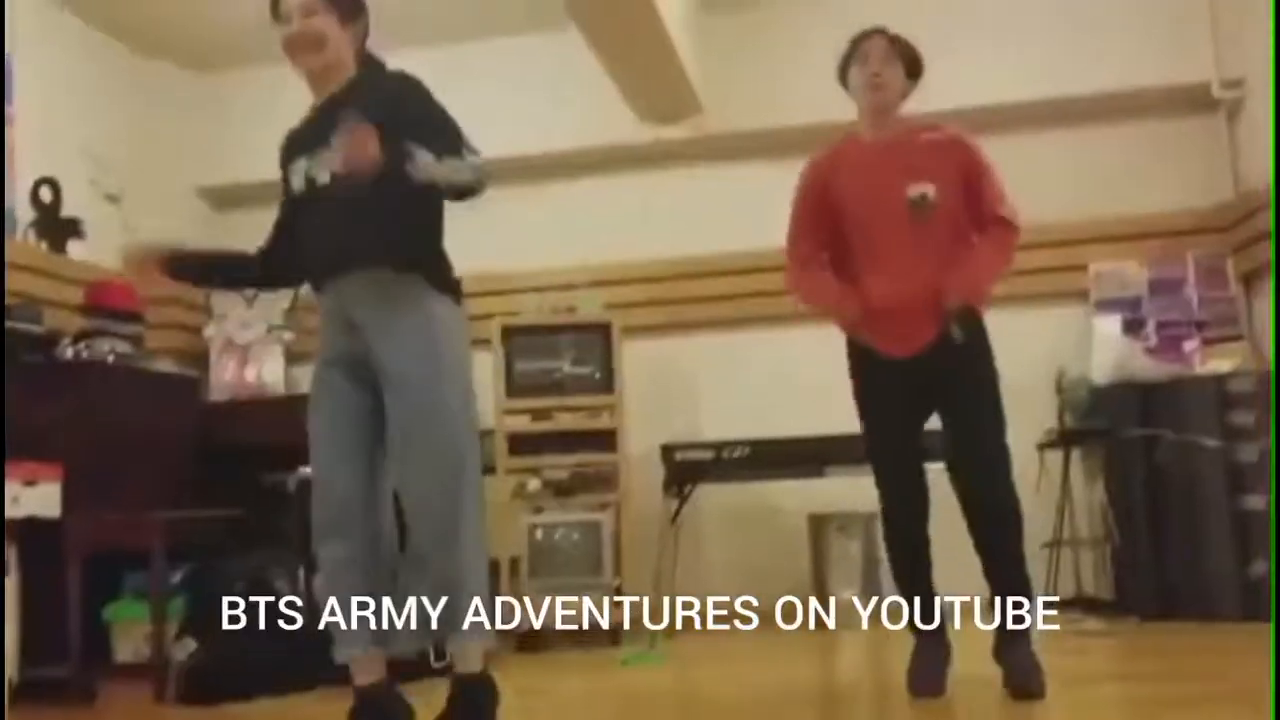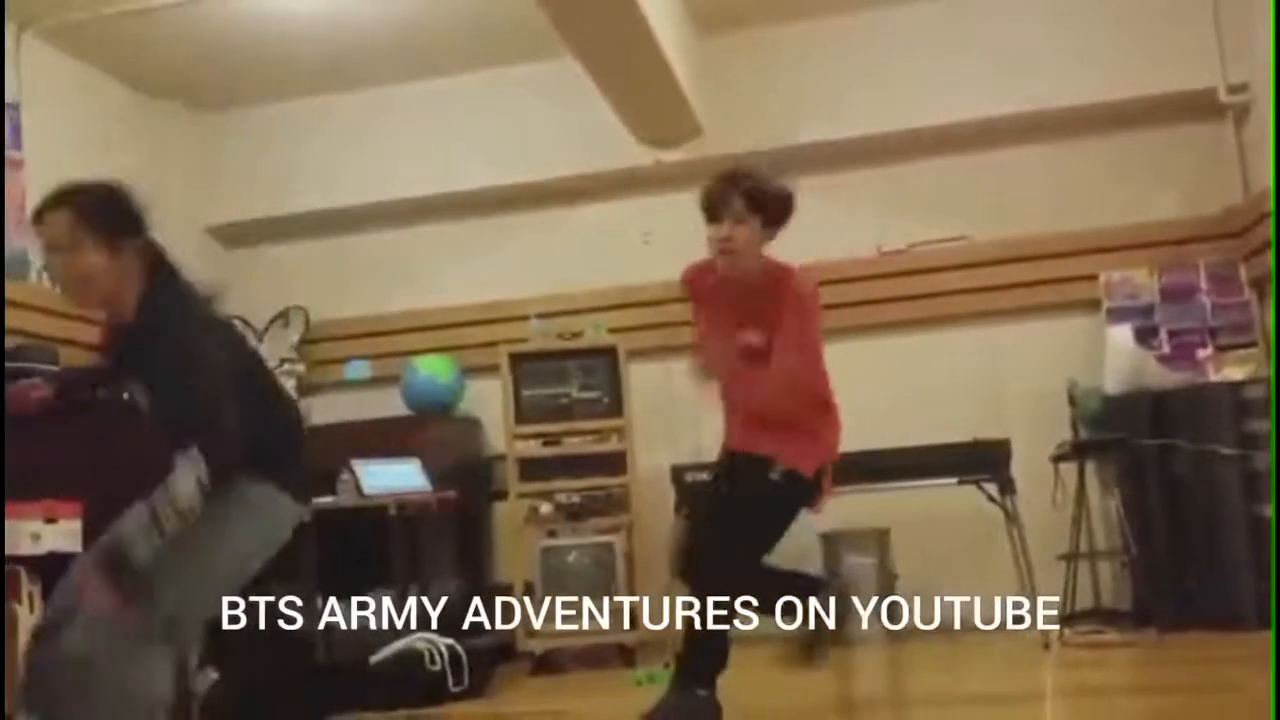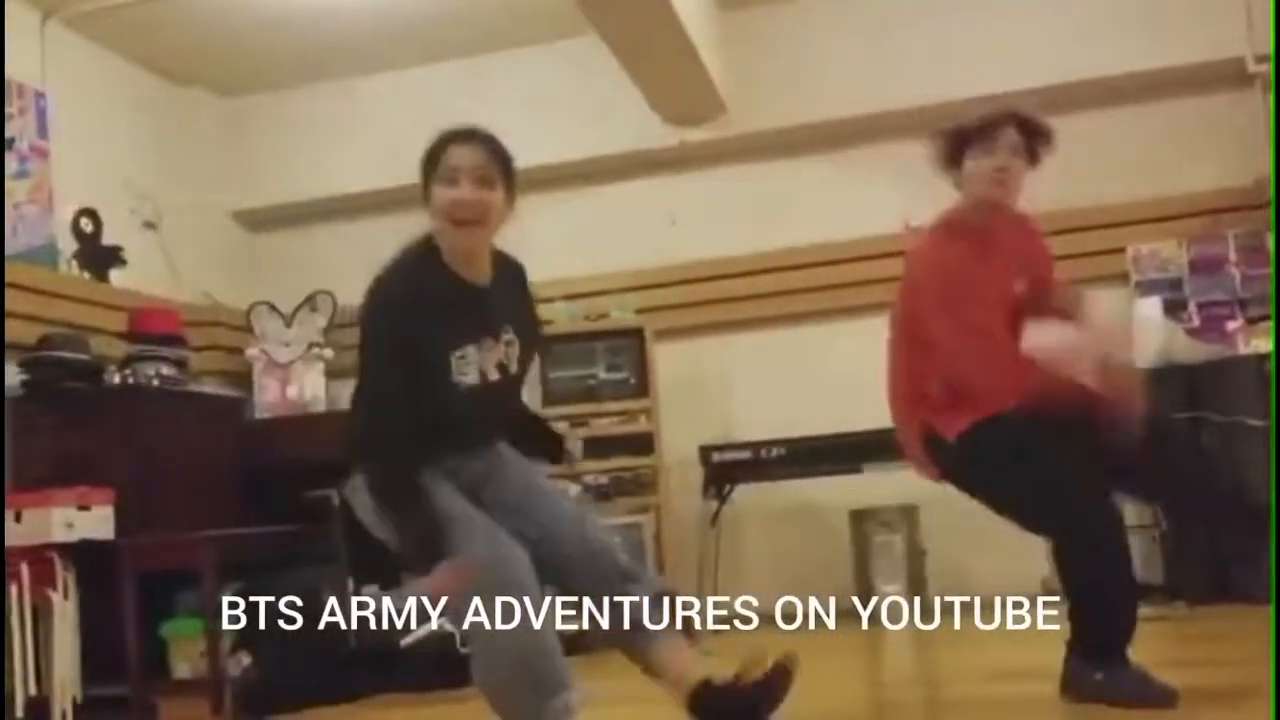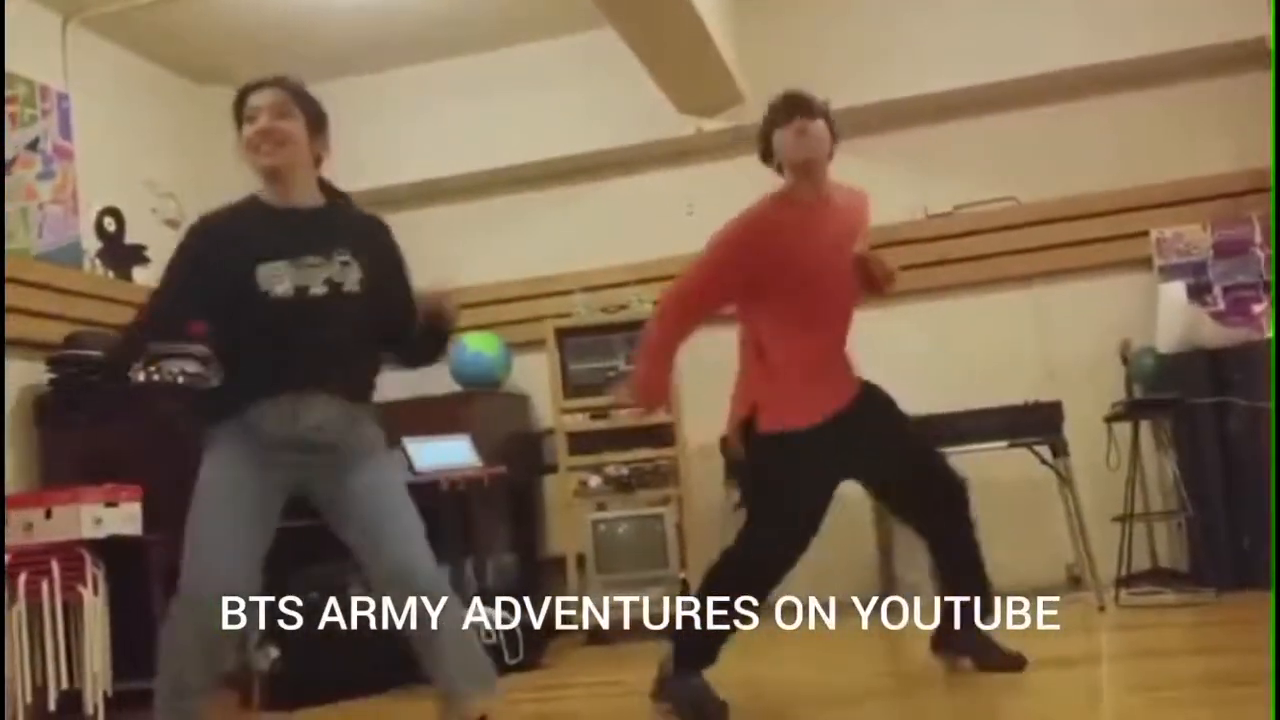
dt=1s
person 1, frame 1
left shoulder: (397, 98)
right shoulder: (299, 146)
left elbow: (469, 170)
right elbow: (283, 265)
left wrist: (389, 163)
right wrist: (180, 265)
left hip: (415, 310)
right hip: (340, 326)
left knee: (436, 501)
right knee: (340, 510)
person 1, frame 2
left shoulder: (177, 328)
right shoulder: (133, 317)
left elbow: (213, 451)
left wrist: (126, 561)
right wrist: (56, 389)
left hip: (258, 489)
right hip: (211, 482)
left knee: (113, 634)
right knee: (73, 615)
person 1, frame 3
left shoulder: (509, 280)
right shoulder: (399, 293)
right elbow: (379, 439)
left wrist: (546, 443)
right wrist: (428, 551)
left hip: (481, 458)
right hip: (410, 473)
left knee: (595, 561)
right knee: (501, 576)
person 1, frame 4
left shoulder: (365, 233)
right shoulder: (222, 235)
left elbow: (403, 346)
right elbow: (164, 315)
left wrist: (432, 325)
left hip: (346, 430)
right hip: (249, 431)
left knee: (417, 583)
right knee: (210, 593)
person 2, frame 1
left shoulder: (948, 148)
right shoulder: (829, 168)
left elbow: (1001, 226)
right elbow: (802, 259)
left wrist: (970, 280)
right wrist: (842, 303)
left hip: (952, 334)
right hip: (878, 349)
left knee: (986, 481)
right knee: (901, 498)
left ankle: (1014, 633)
right ankle: (928, 631)
person 2, frame 2
left shoulder: (793, 293)
right shoulder: (700, 281)
left elbow: (788, 393)
left wrist: (733, 373)
left hip: (794, 447)
right hip: (747, 441)
left knee: (717, 560)
right knee: (708, 549)
right ankle: (812, 596)
person 2, frame 3
left shoulder: (1018, 230)
right shoulder: (942, 254)
left elbow: (1040, 289)
right elbow: (981, 365)
left wrist: (1071, 310)
right wrist: (1092, 389)
left hip: (1012, 393)
right hip: (956, 422)
left knee: (1130, 441)
right knee: (1086, 515)
right ankle: (1096, 664)
person 2, frame 4
left shoulder: (851, 205)
right shoulder: (758, 226)
right elbow: (682, 300)
left wrist: (872, 271)
right wrist: (650, 371)
left hip: (841, 395)
right hip: (780, 410)
left knee: (938, 494)
right knee: (771, 543)
left ankle: (963, 629)
right ankle: (682, 667)
